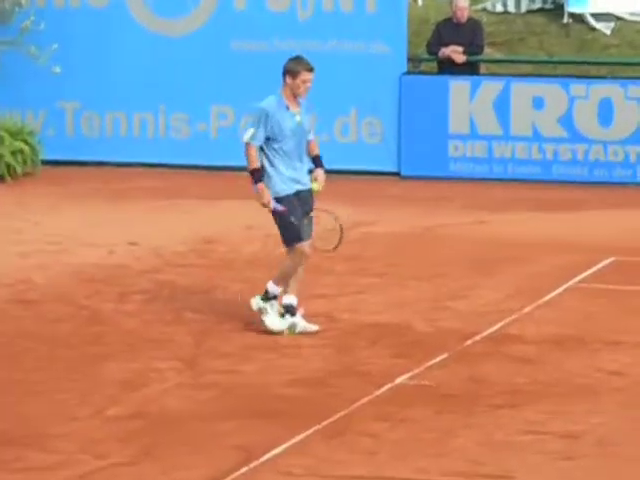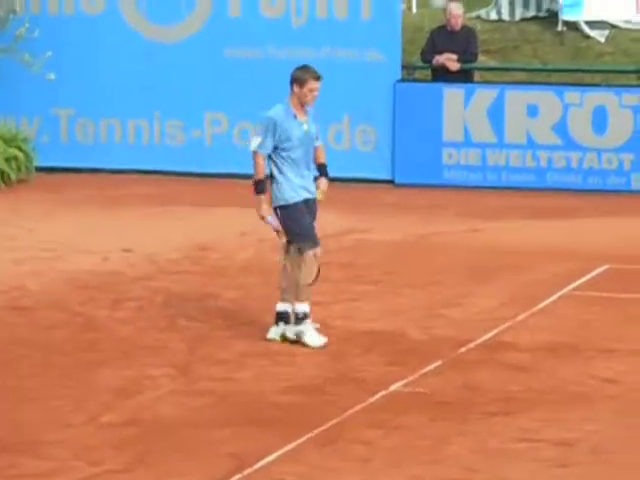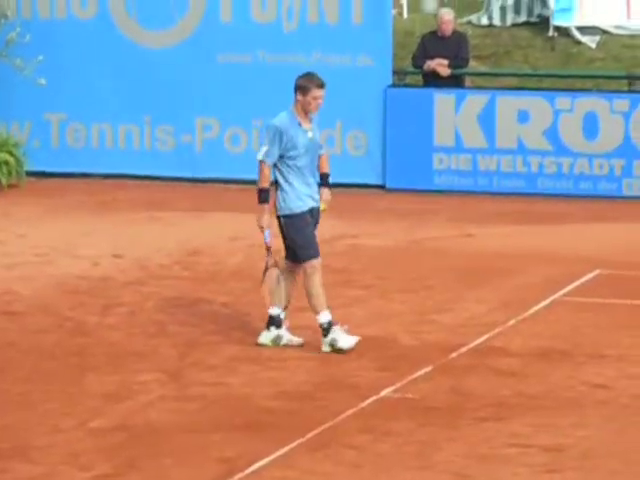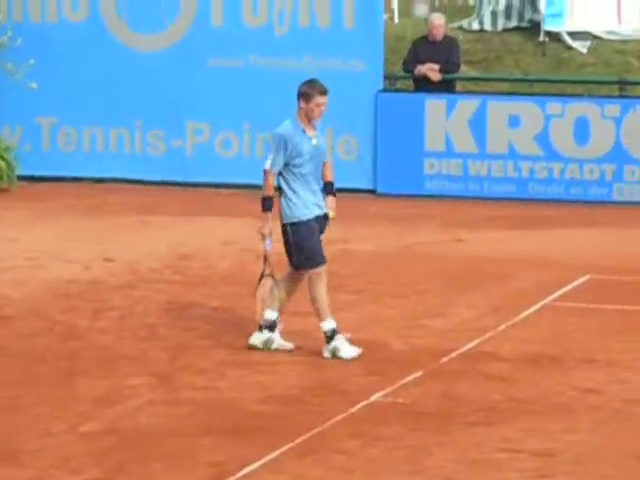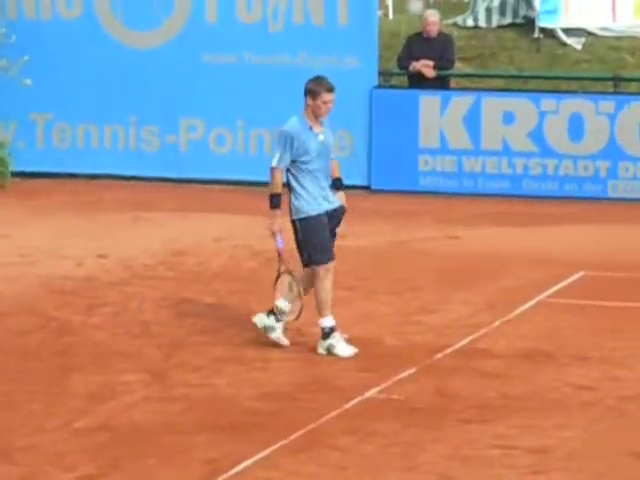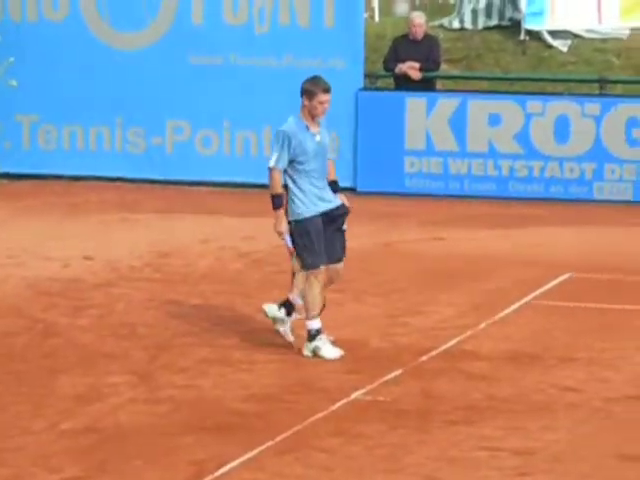
dt=0.1s
person 1, frame 1
left shoulder: (302, 108)
right shoulder: (267, 109)
right elbow: (251, 148)
left wrist: (318, 166)
right wrist: (261, 187)
left hip: (304, 189)
right hip: (281, 192)
left knee: (298, 250)
right knee: (302, 249)
left ankle: (289, 313)
right ankle: (267, 299)
person 1, frame 2
left shoulder: (309, 116)
right shoulder: (275, 118)
right elbow: (259, 157)
left wrist: (322, 175)
right wrist: (261, 199)
left hip: (308, 196)
right hip: (288, 200)
left knee: (295, 258)
right knee: (311, 255)
left ankle: (282, 322)
right ankle: (301, 320)
person 1, frame 3
left shoulder: (314, 123)
right shoulder: (280, 126)
right elbow: (265, 166)
left wrist: (325, 186)
right wrist: (263, 209)
left hip: (311, 204)
right hip: (293, 208)
left knee: (294, 265)
right knee: (313, 266)
left ankle: (274, 328)
right ankle: (329, 331)
person 1, frame 4
left shoulder: (317, 130)
right shoulder: (284, 134)
right elbow: (270, 175)
left wrist: (330, 193)
right wrist: (267, 217)
left hip: (316, 211)
right hip: (299, 215)
left knee: (296, 273)
right knee: (318, 272)
left ankle: (266, 330)
right ankle: (332, 339)
person 1, frame 5
left shoulder: (325, 127)
right shoulder: (290, 131)
right elbow: (277, 172)
left wrist: (339, 191)
right wrist: (276, 213)
left hip: (329, 207)
right hip: (308, 211)
left knee: (315, 270)
right knee: (322, 269)
left ankle: (273, 317)
right ankle: (328, 335)
person 1, frame 6
left shoulder: (322, 128)
right shoulder: (288, 131)
right elbow: (276, 173)
left wrist: (338, 193)
right wrist: (279, 214)
left hip: (329, 208)
right hip: (304, 212)
left knee: (334, 270)
right knee: (315, 272)
right ankle: (314, 338)
